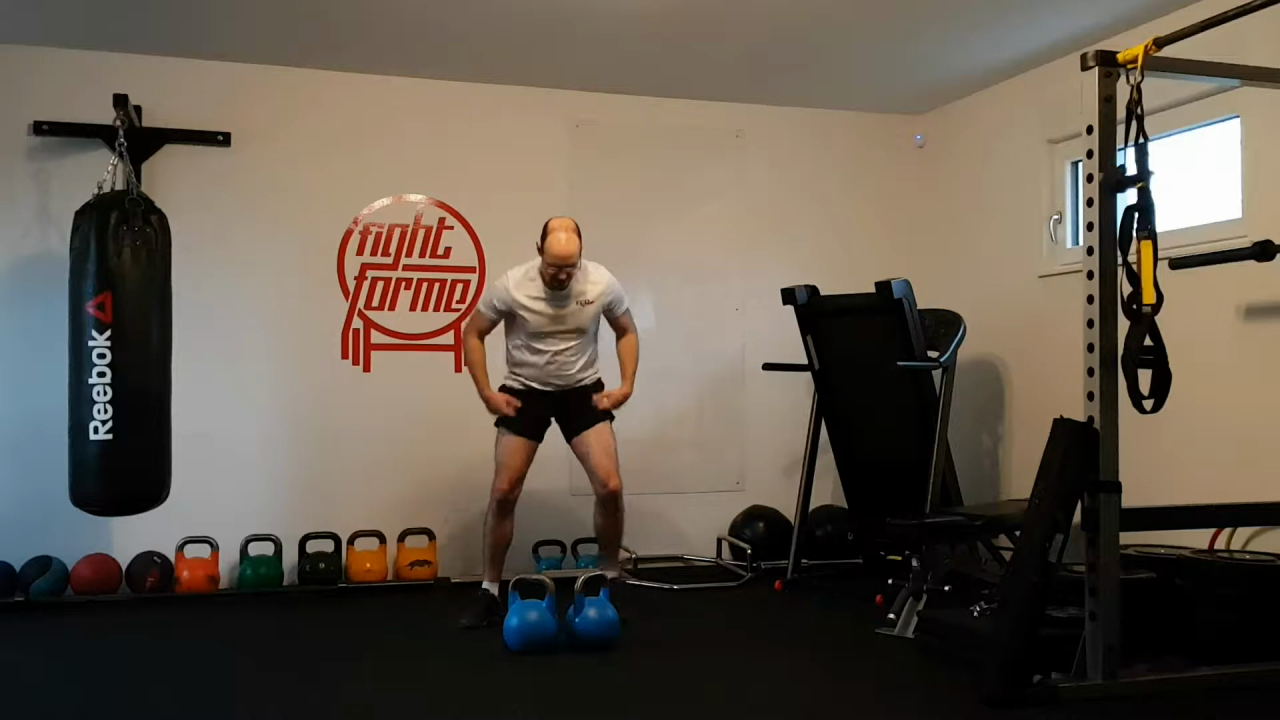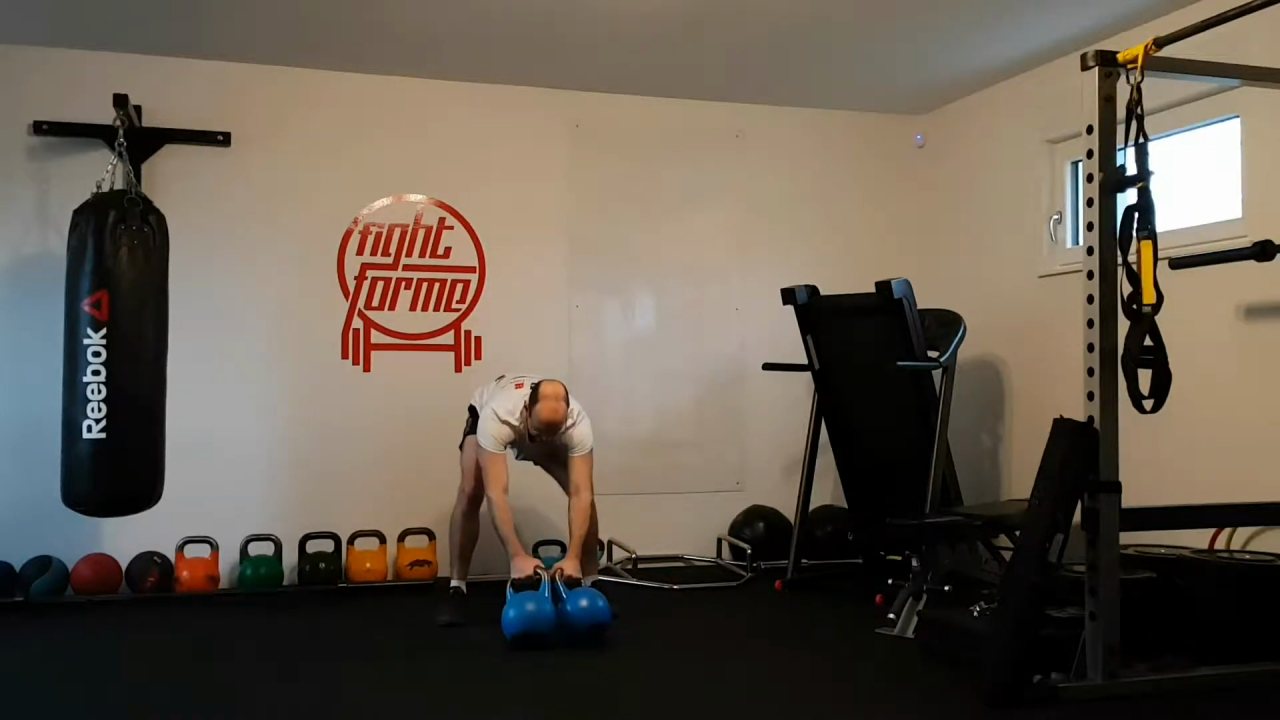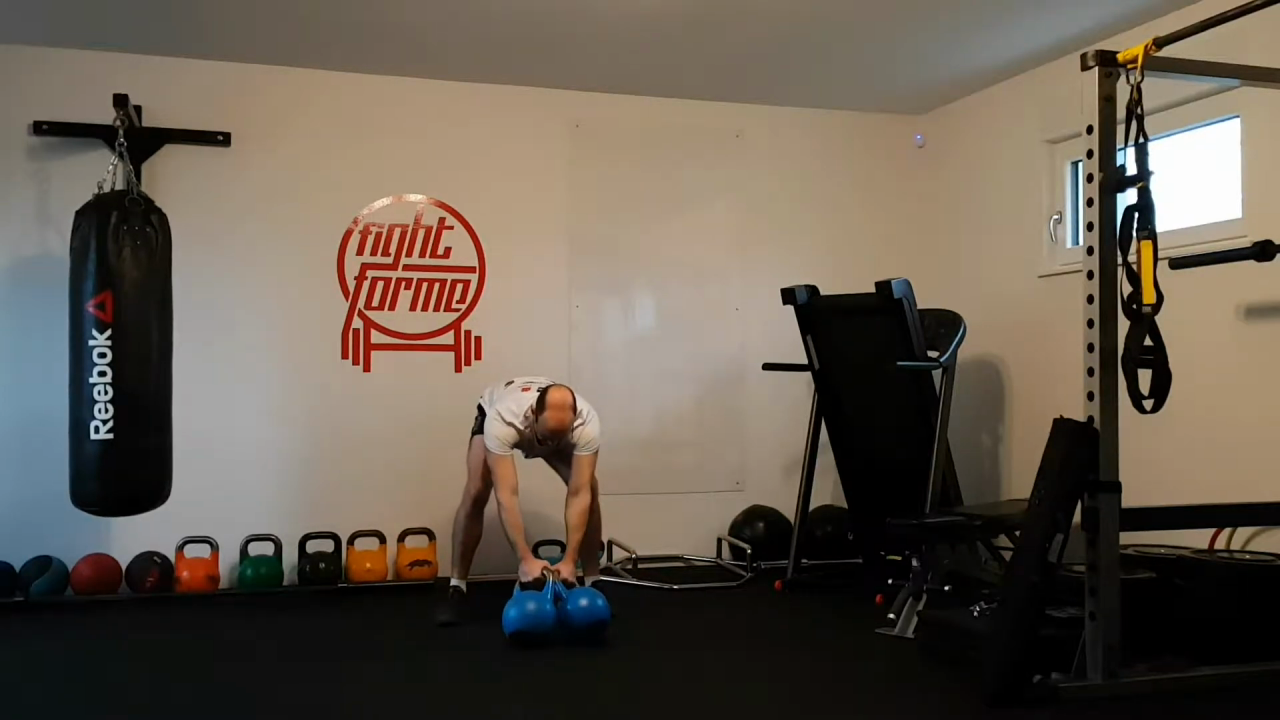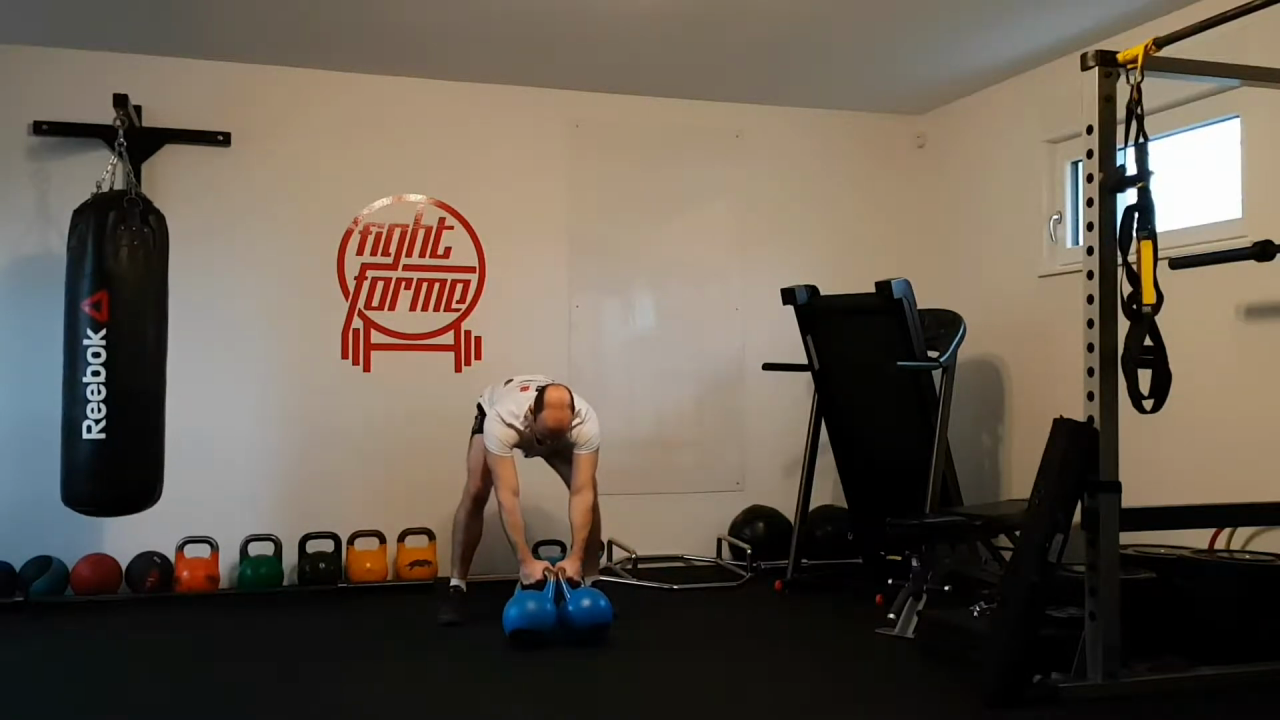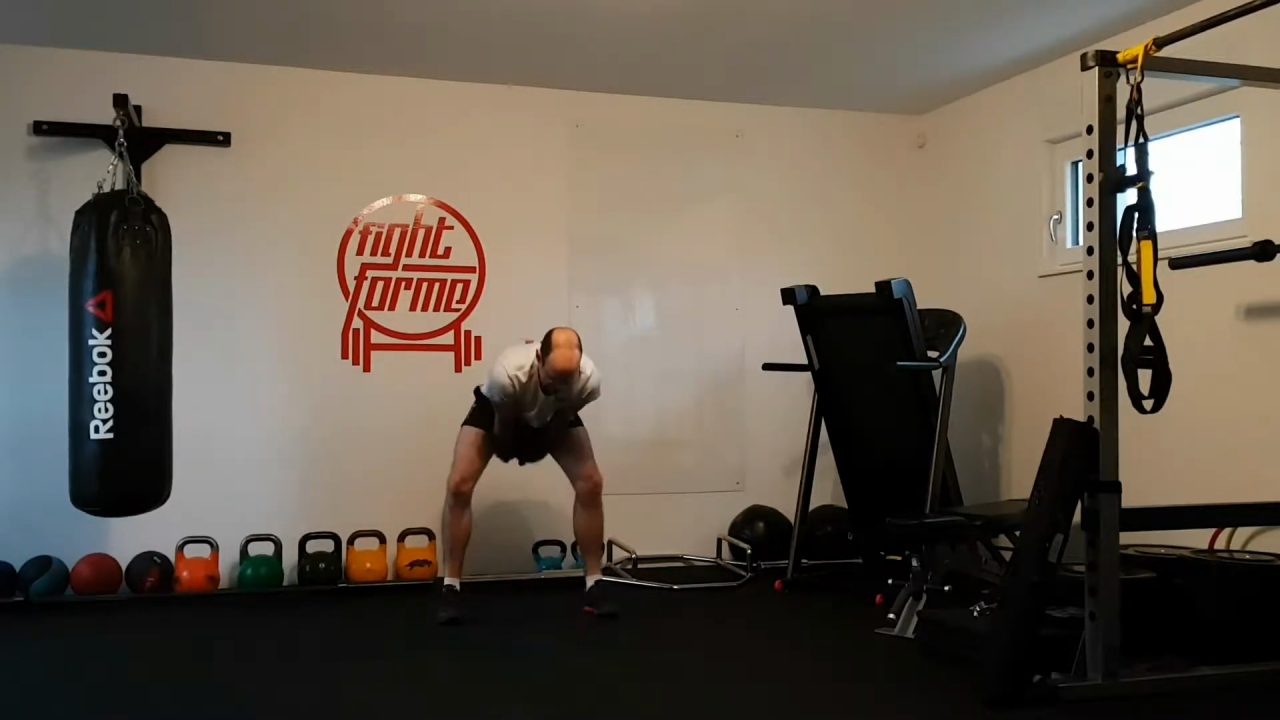
dt=1s
person 1, frame 1
left shoulder: (603, 283)
right shoulder: (511, 285)
left elbow: (627, 332)
right elbow: (472, 333)
left wrist: (626, 385)
right wrist: (486, 392)
left hip: (582, 392)
right hip: (526, 393)
left knee: (610, 487)
right knee: (504, 492)
left ankle: (610, 579)
right ankle: (490, 592)
person 1, frame 2
left shoulder: (577, 423)
right shoulder: (495, 417)
left elbow: (581, 494)
right elbow: (496, 493)
left wrist: (573, 556)
right wrist: (517, 556)
left knee: (584, 493)
right knee: (470, 493)
left ankle: (591, 584)
right ankle: (457, 589)
person 1, frame 3
left shoulder: (587, 423)
right shoulder: (501, 419)
left elbow: (579, 495)
right elbow: (506, 495)
left wrist: (569, 560)
right wrist: (525, 558)
left hip: (555, 424)
left knee: (590, 491)
right knee: (475, 494)
left ankle: (593, 584)
right ankle: (457, 589)
person 1, frame 4
left shoulder: (585, 422)
right shoulder: (500, 420)
left elbow: (582, 493)
right elbow: (507, 495)
left wrist: (575, 557)
right wrist: (526, 560)
left hip: (556, 422)
left knee: (589, 490)
right knee: (475, 493)
left ankle: (592, 584)
right ankle: (457, 588)
person 1, frame 5
left shoulder: (588, 379)
right shoulder: (507, 373)
left elbow: (563, 416)
right elbow: (503, 423)
left wrist: (542, 447)
right wrist: (506, 452)
left hip: (551, 415)
right hip: (495, 406)
left knee: (591, 484)
right knee: (459, 485)
left ankle: (594, 586)
right ankle: (451, 588)
